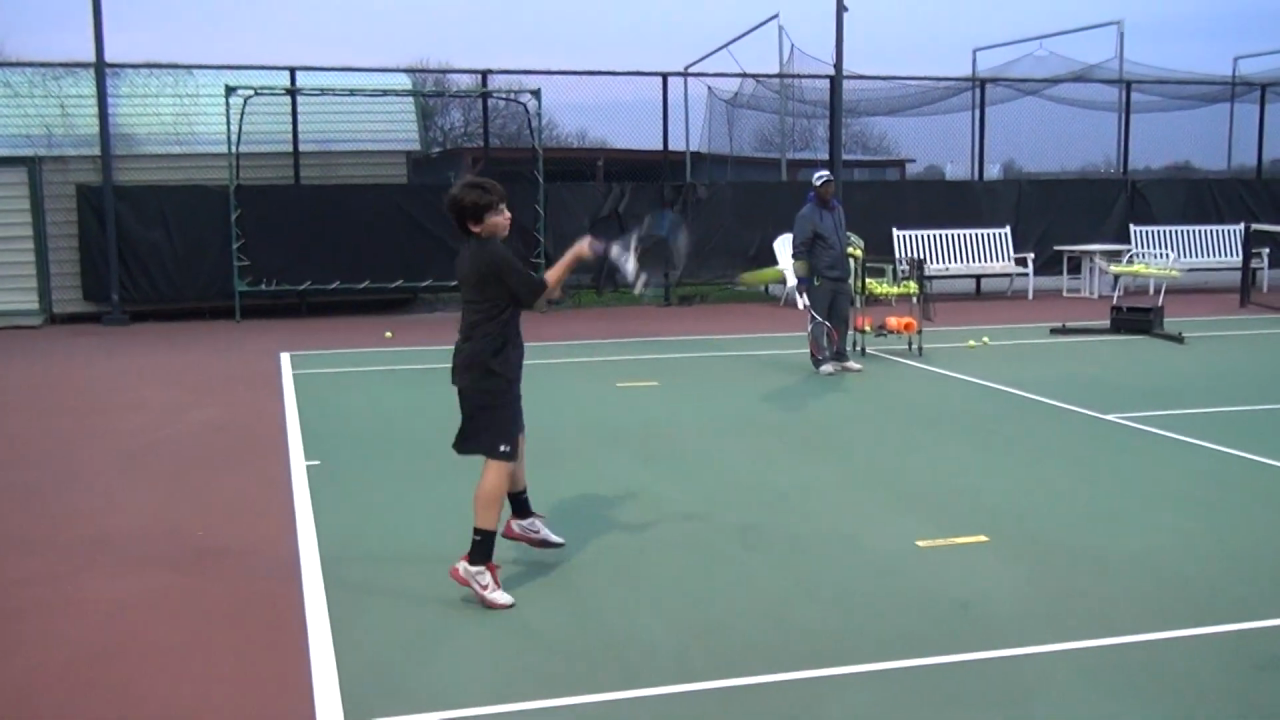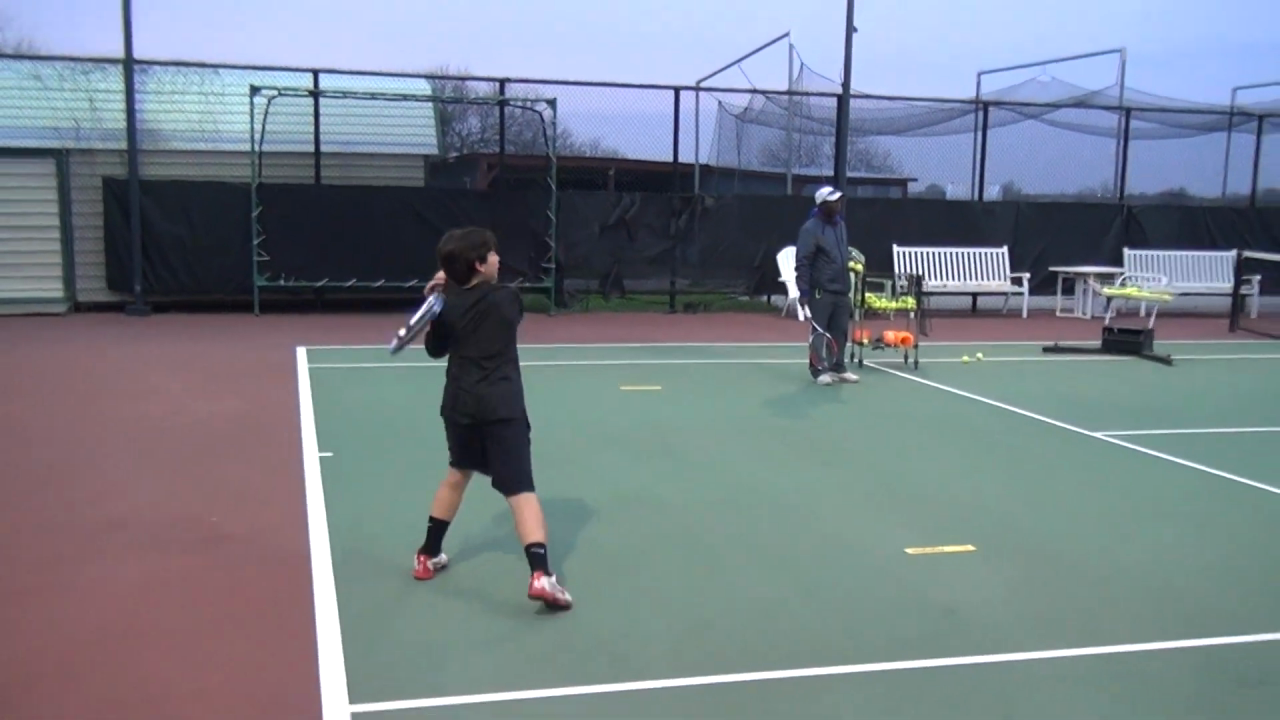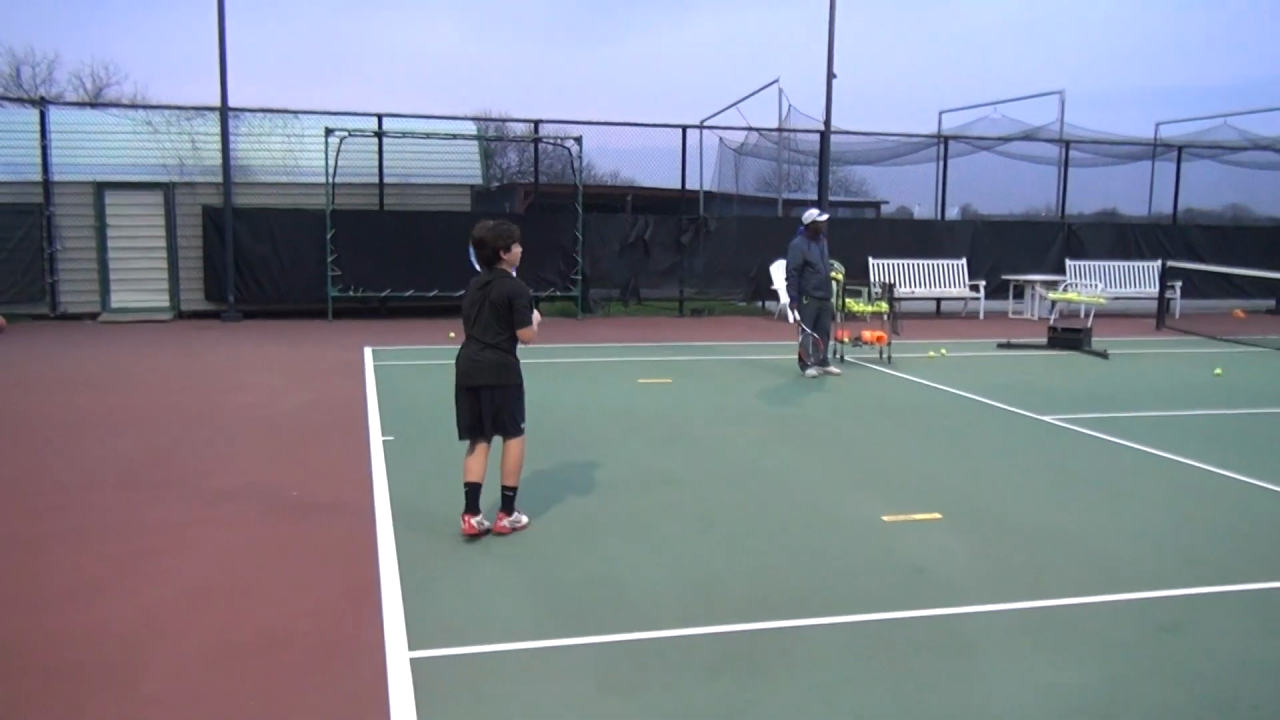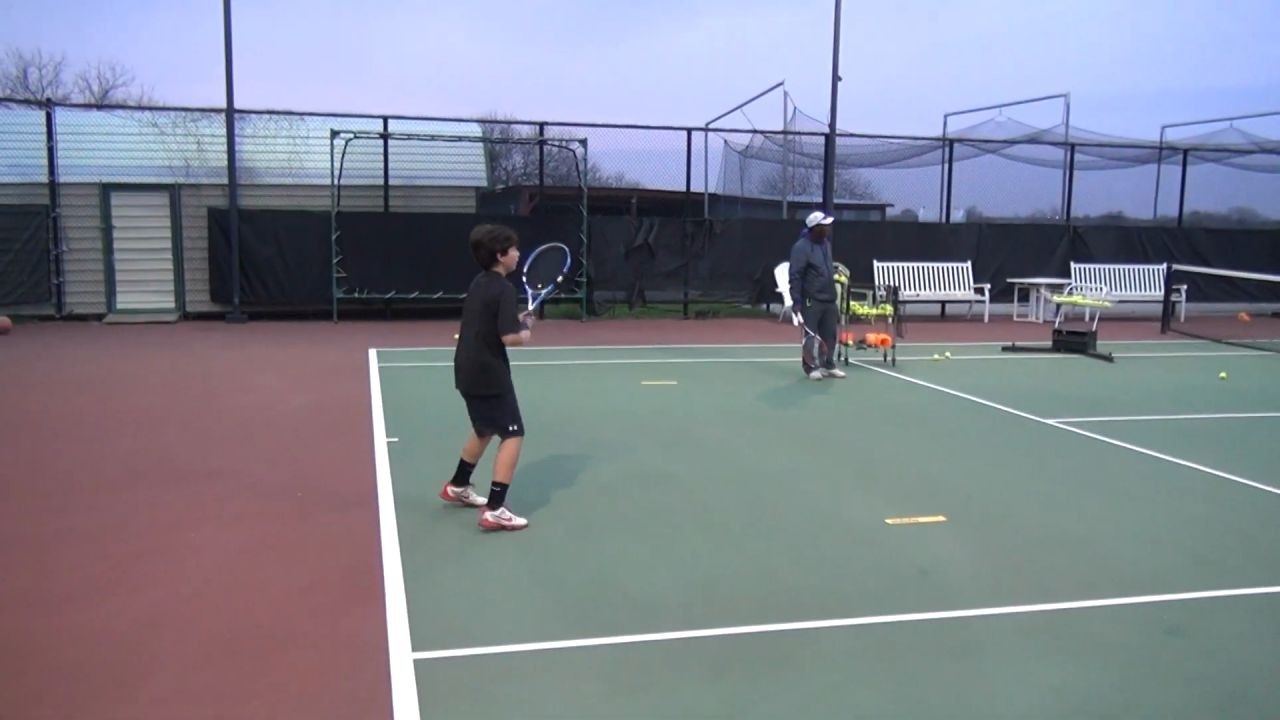
dt=0.4s
person 1, frame 1
left shoulder: (480, 250)
right shoulder: (491, 254)
right elbow: (536, 293)
left wrist: (557, 272)
right wrist: (572, 258)
left hip: (493, 361)
right hip: (487, 368)
left knee: (513, 442)
right knee: (499, 456)
left ankle: (522, 517)
person 1, frame 2
left shoulder: (447, 307)
right shoulder: (507, 297)
left elbow: (435, 350)
right wrist: (449, 283)
left hip: (460, 404)
right hip: (501, 406)
left knee: (459, 470)
right knee: (521, 490)
left ankle: (429, 555)
right ankle: (541, 576)
person 1, frame 3
left shoulder: (474, 285)
right shoulder: (515, 287)
right elbow: (526, 336)
right wrist: (535, 318)
left hip: (469, 369)
right hip: (500, 371)
left knee: (478, 441)
right knee: (513, 436)
left ankle: (472, 516)
right ankle: (506, 514)
person 1, frame 4
left shoulder: (480, 283)
right shoulder: (503, 289)
right elbow: (508, 338)
left wrist: (516, 320)
right wrist: (524, 334)
left hip: (469, 367)
right hip: (488, 370)
left knee: (485, 429)
right knee: (512, 434)
left ankle: (457, 486)
right ankle: (495, 509)
person 2, frame 1
left shoulder: (838, 209)
right shoulder: (807, 214)
right elbow: (800, 249)
left wrist: (850, 248)
right wrist: (802, 278)
left hip: (841, 276)
right hip: (819, 278)
left knee: (841, 319)
left ankle: (840, 356)
right ankle: (820, 360)
person 2, frame 2
left shoulder: (840, 224)
right shoulder: (811, 228)
right elbow: (803, 262)
right wrist: (804, 291)
left hip: (842, 290)
right hip: (821, 291)
left knee: (840, 331)
left ankle: (838, 368)
right ankle: (818, 370)
person 2, frame 3
left shoulder: (822, 241)
right shoulder: (798, 245)
right elbow: (792, 273)
left wrist: (832, 273)
right wrist: (793, 297)
left hip: (825, 296)
right hip: (807, 297)
left knee: (823, 332)
left ankle: (822, 363)
right ankle: (806, 365)
person 2, frame 4
left shoulder: (826, 243)
right shoulder: (801, 247)
right elbow: (795, 276)
left wrist: (835, 275)
right wrist: (796, 300)
left hip: (830, 298)
right hip: (811, 300)
left knee: (830, 334)
left ankle: (828, 366)
right ankle: (811, 368)
